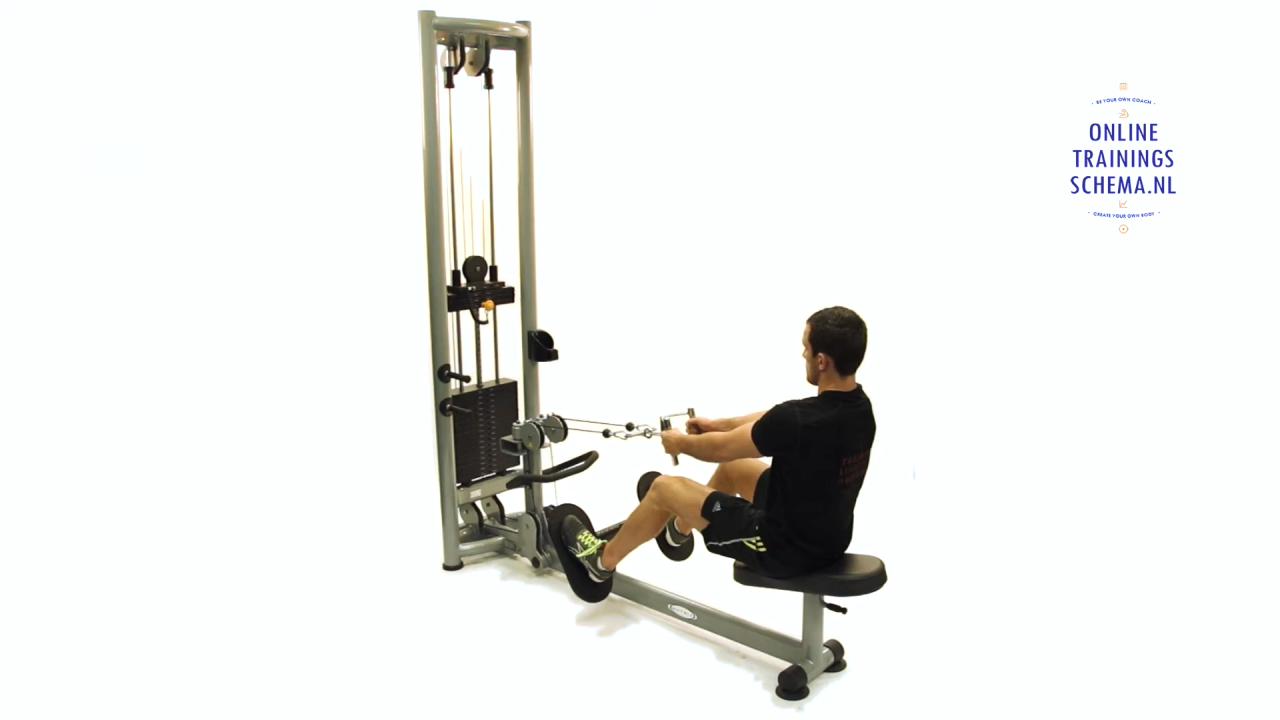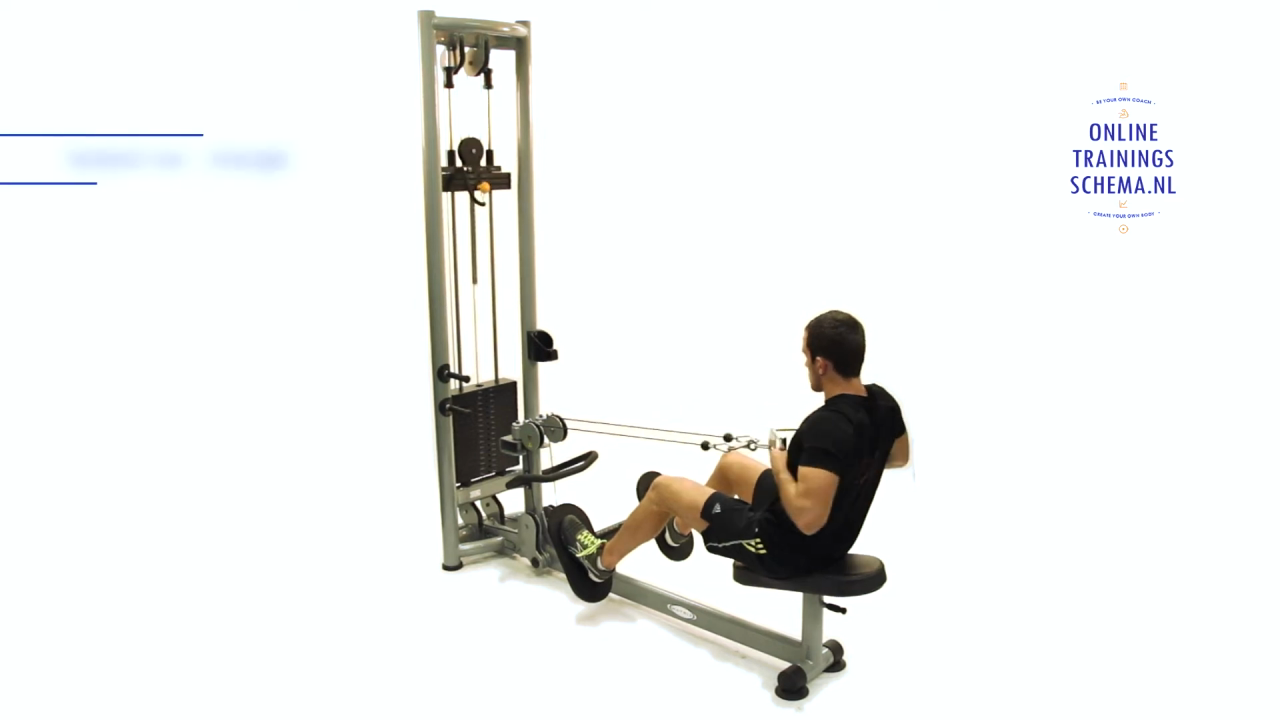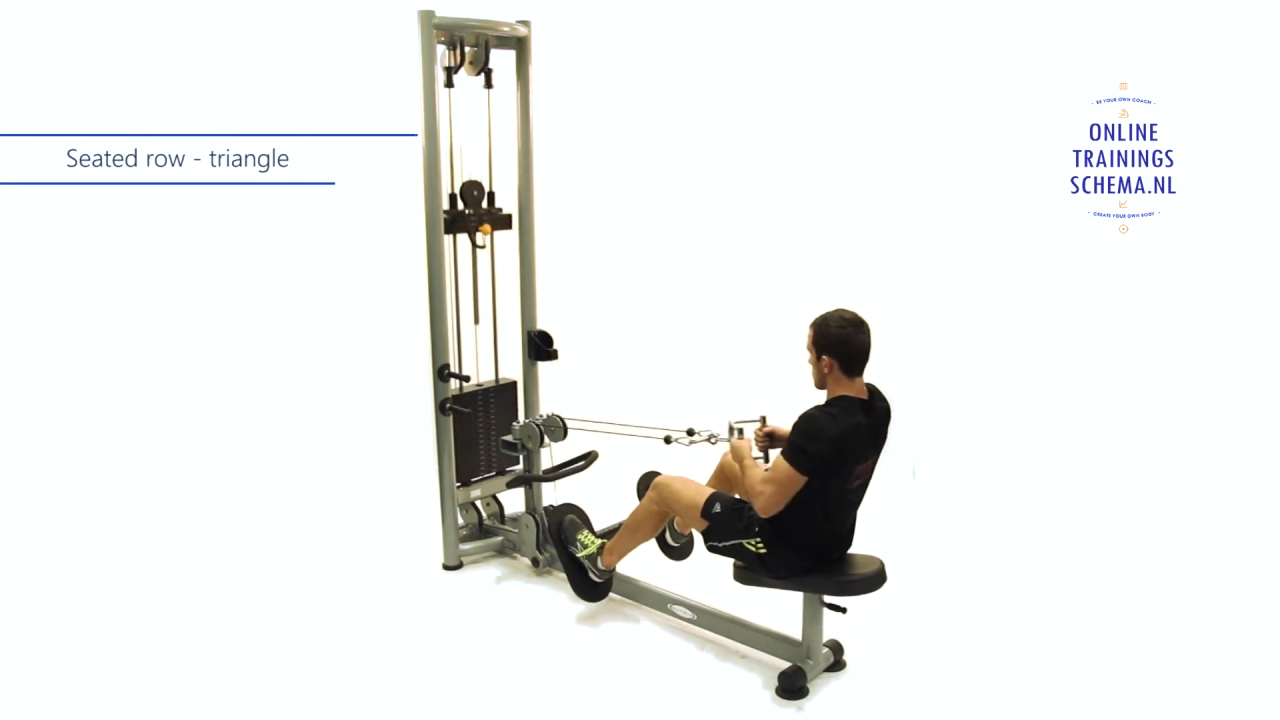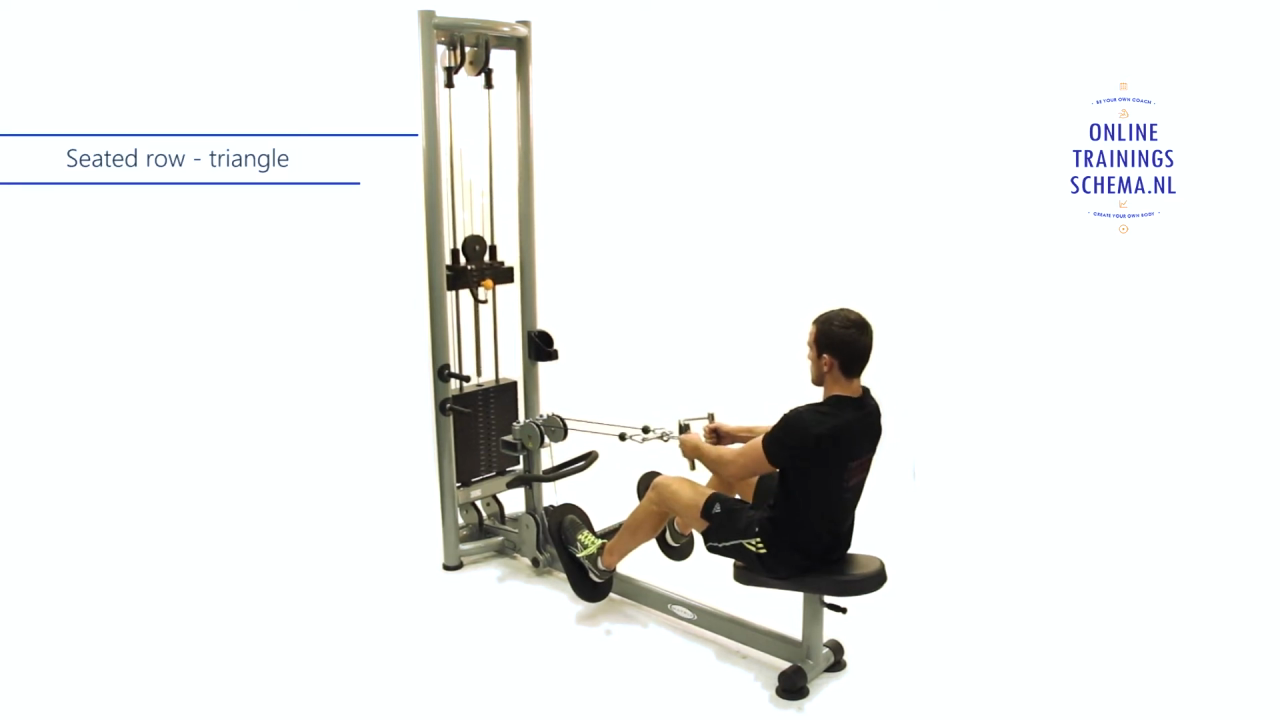
dt=0.7s
person 1, frame 1
left shoulder: (801, 419)
right shoulder: (857, 403)
left elbow: (721, 448)
left wrist: (681, 442)
right wrist: (716, 424)
left hip: (783, 547)
right hip: (828, 538)
left knee: (664, 487)
right knee: (733, 466)
left ankle: (603, 560)
right ankle: (681, 526)
person 1, frame 2
left shoulder: (827, 424)
right shoulder: (883, 404)
left elbow: (808, 517)
right elbow: (899, 457)
left wrist: (781, 467)
left hip: (786, 549)
right hip: (833, 541)
left knee: (663, 487)
right knee: (731, 462)
left ankle: (603, 559)
right ankle: (679, 527)
person 1, frame 3
left shoulder: (820, 423)
right shoulder: (876, 405)
left elbow: (764, 501)
left wrist: (745, 456)
right wrist: (790, 440)
left hip: (785, 548)
right hip: (829, 539)
left knee: (663, 487)
right knee: (728, 464)
left ankle: (603, 560)
right ankle: (679, 527)
person 1, frame 4
left shoulder: (810, 422)
right shoulder: (865, 407)
left elbow: (735, 467)
left wrist: (696, 448)
right wrist: (735, 432)
left hip: (784, 547)
right hip: (828, 538)
left knee: (663, 488)
right knee: (731, 459)
left ankle: (603, 560)
right ankle: (680, 527)
